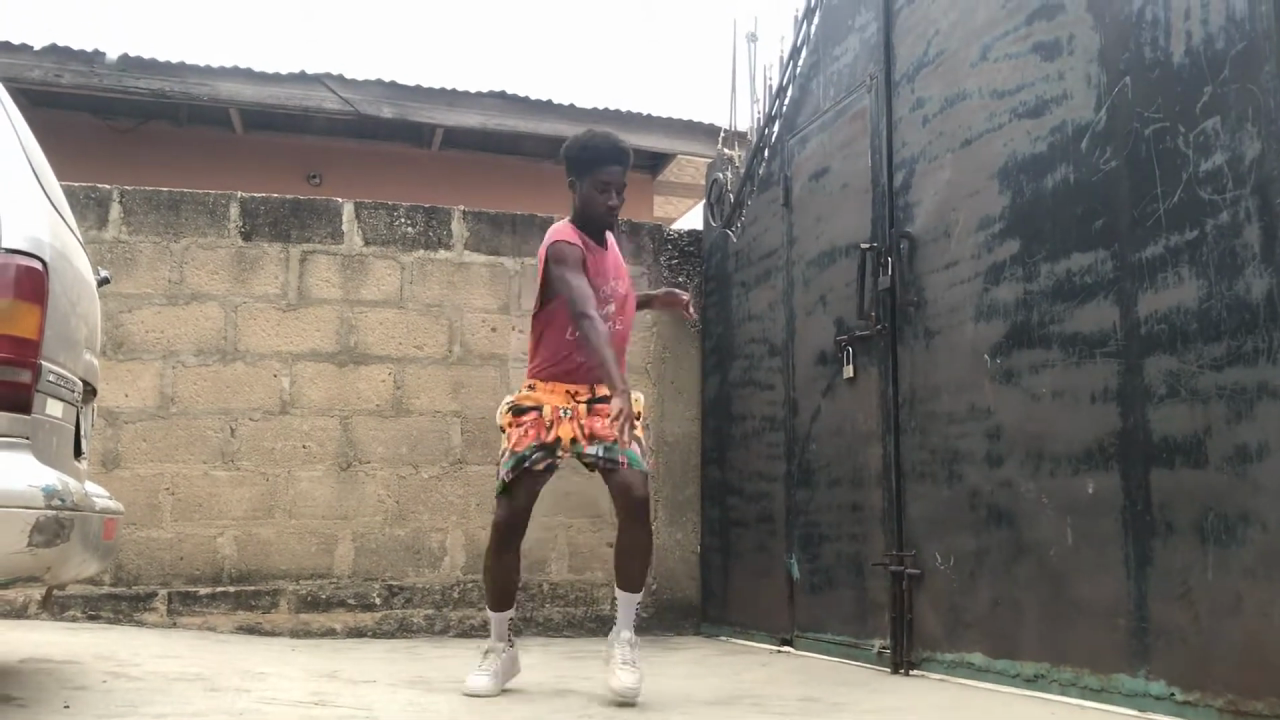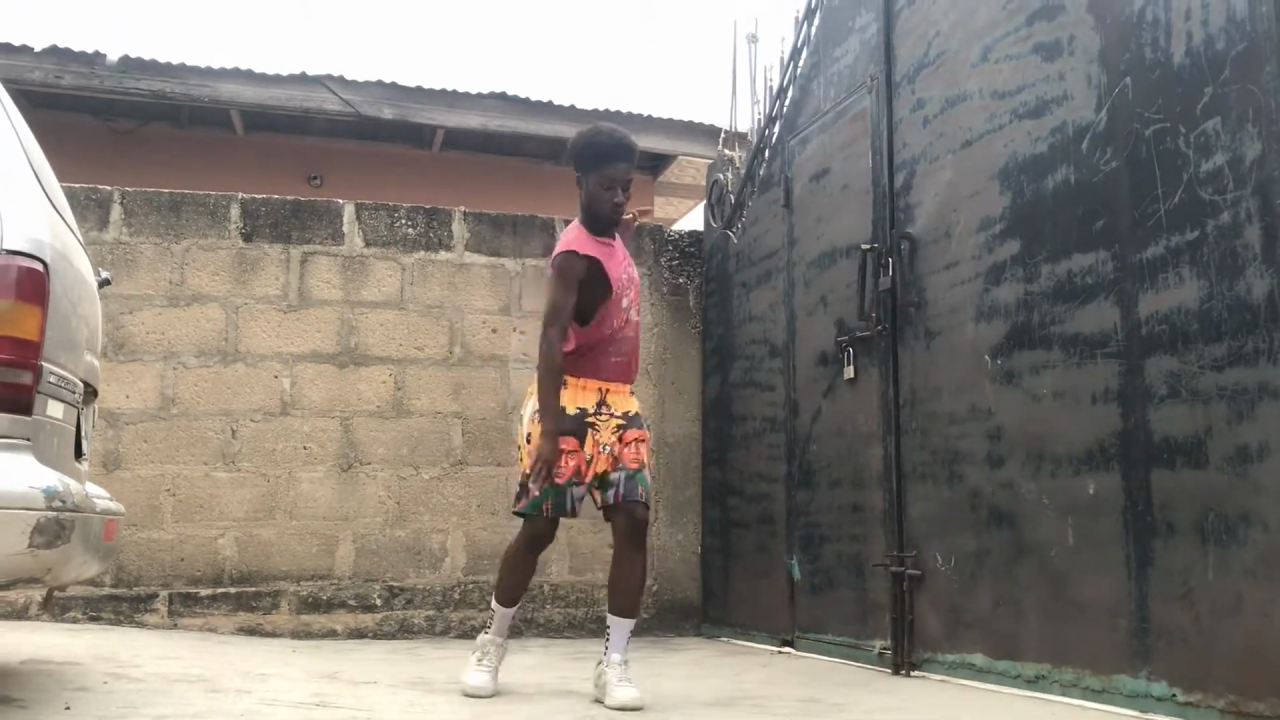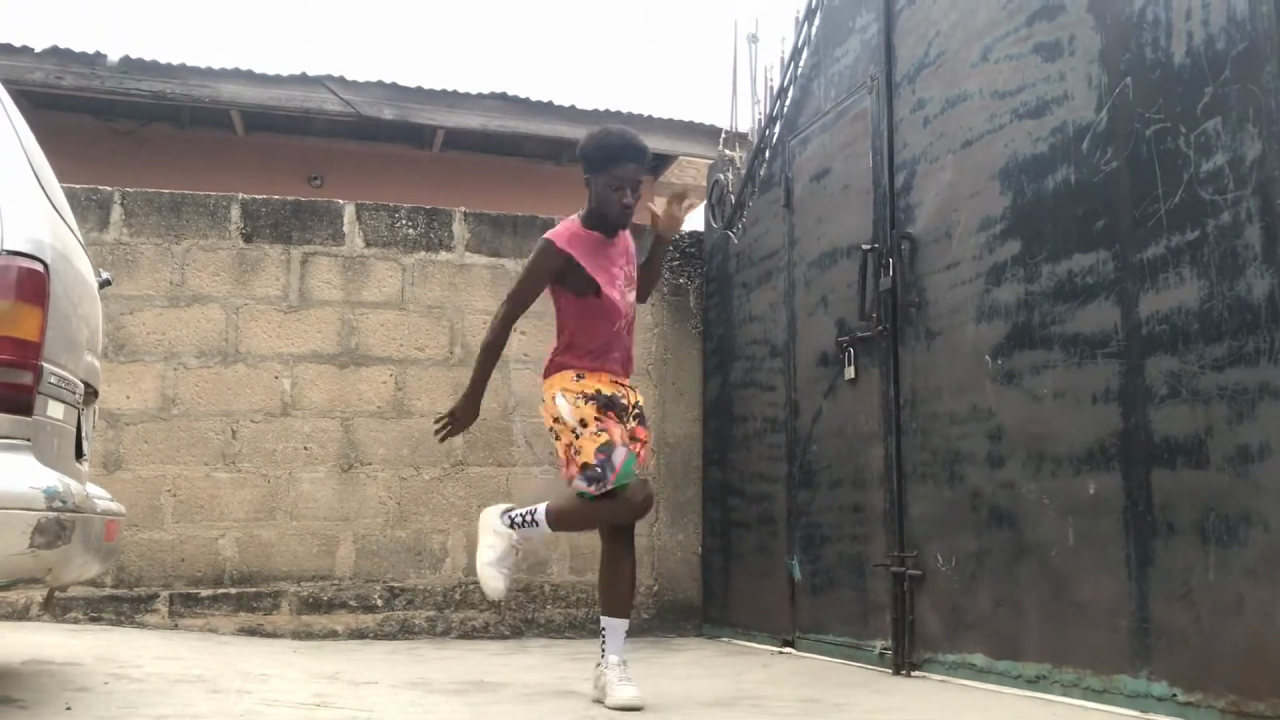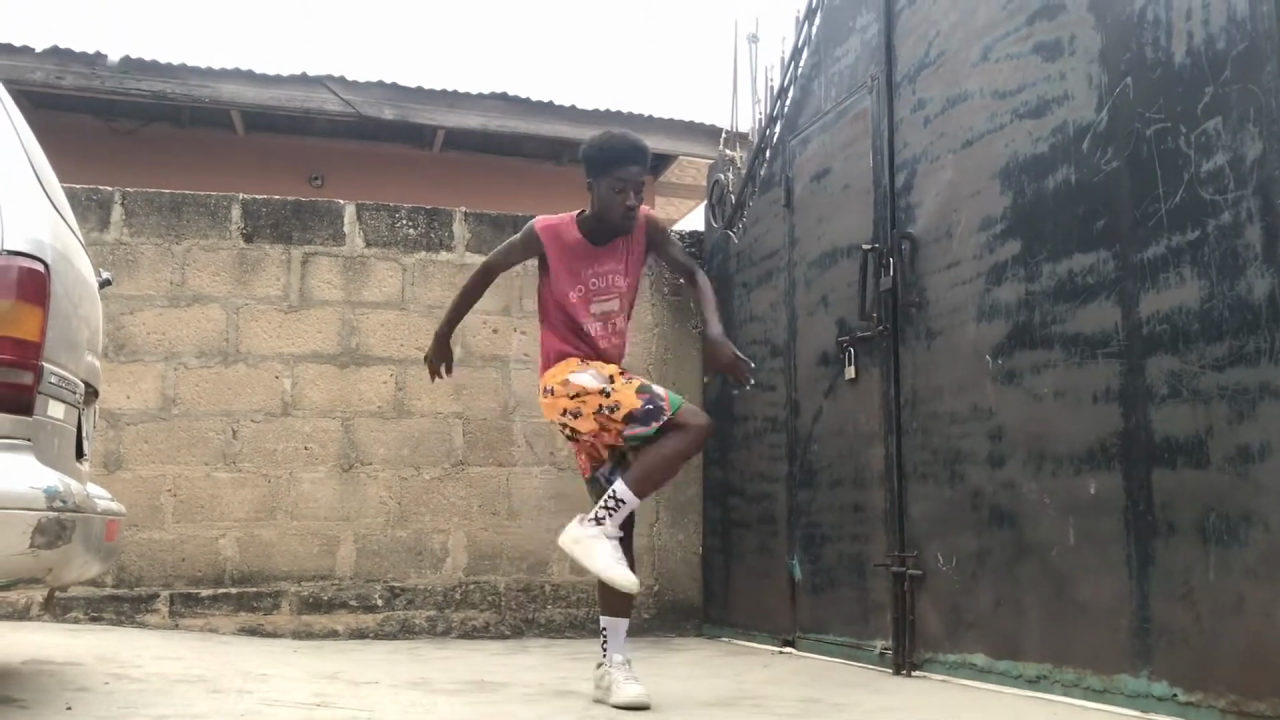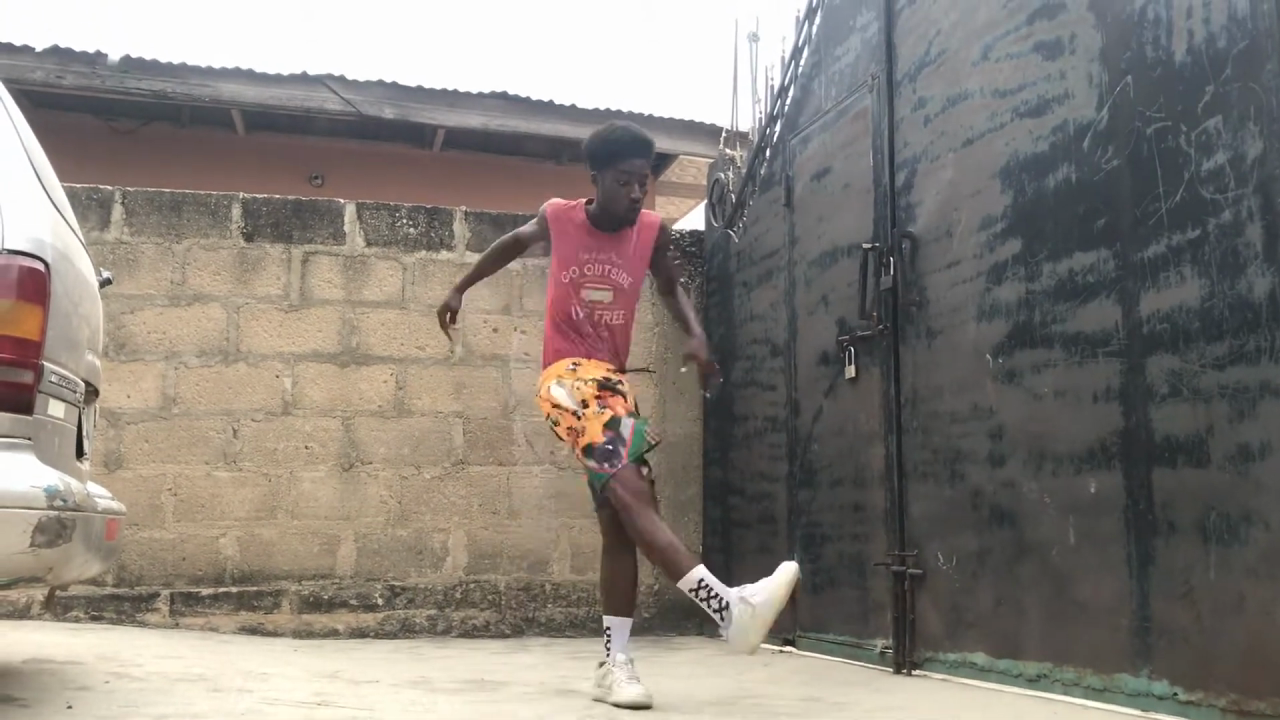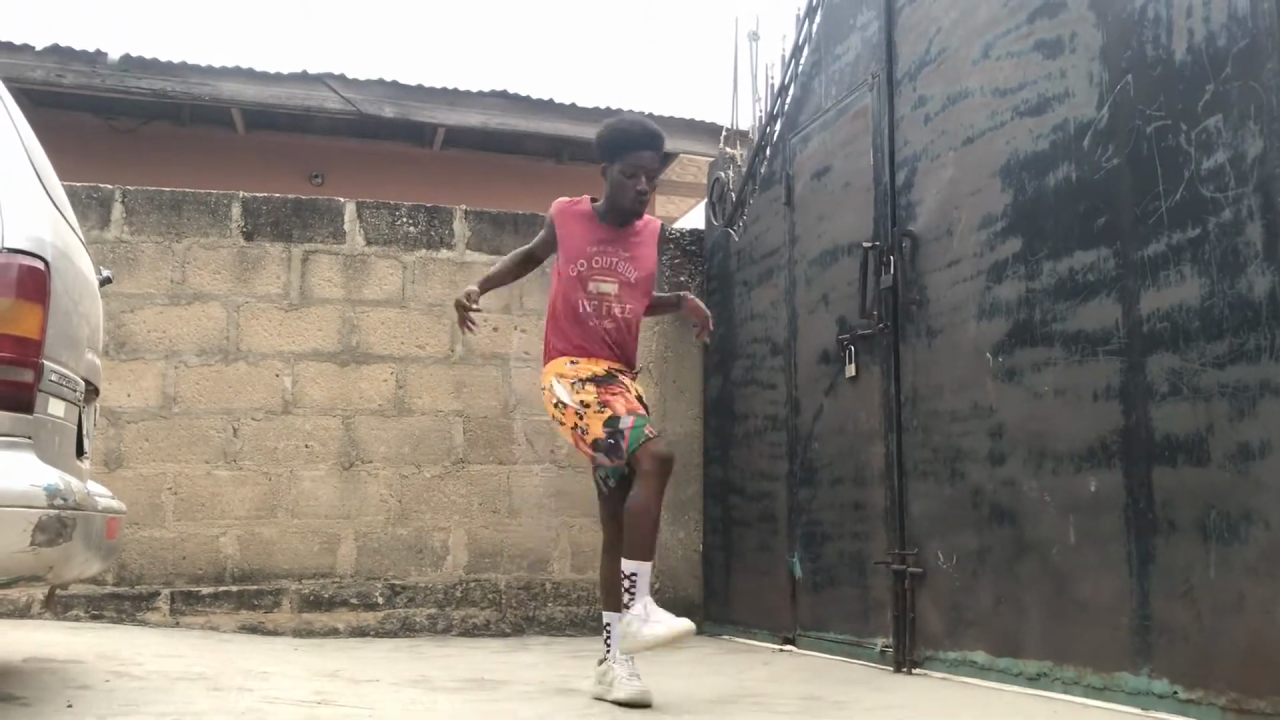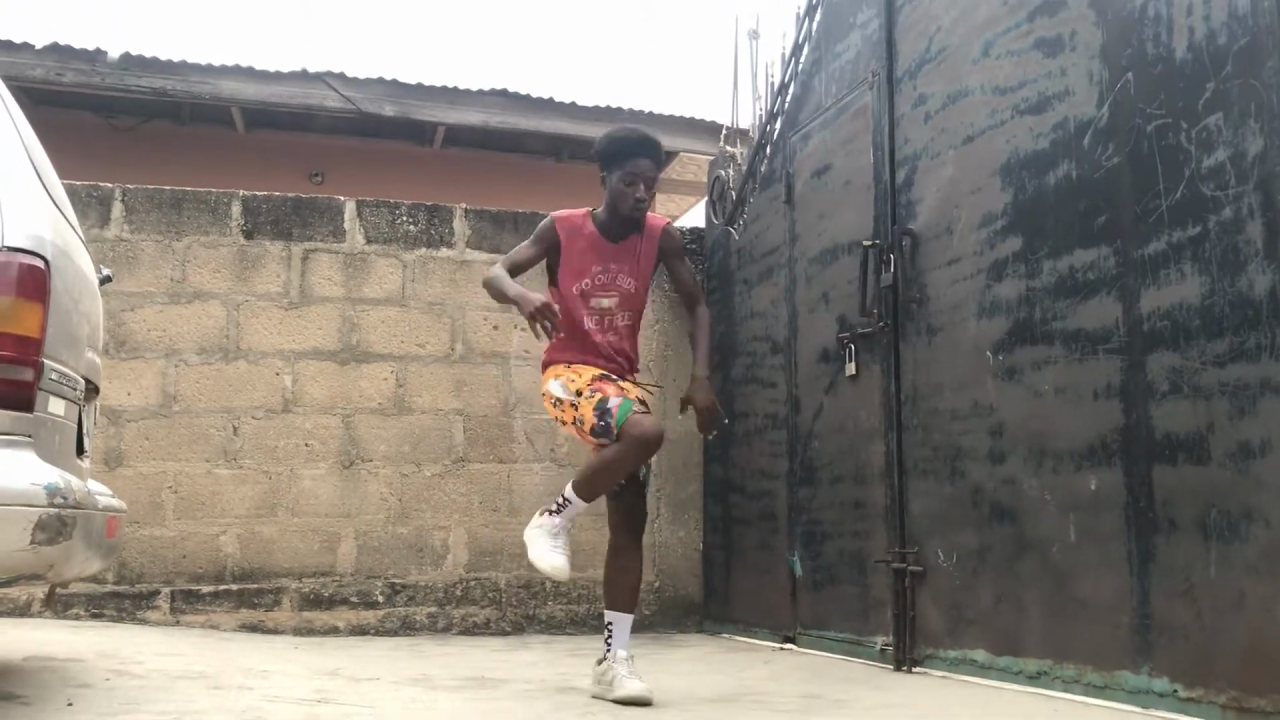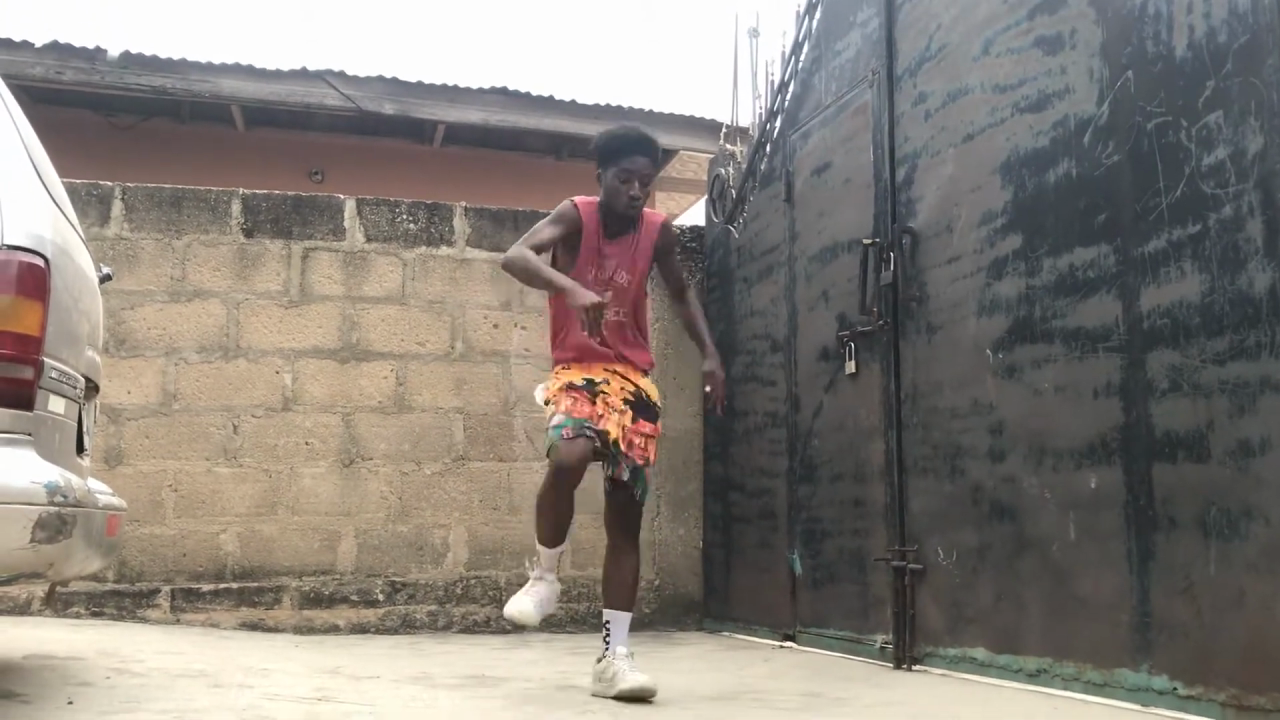
dt=0.1s
person 1, frame 1
left shoulder: (605, 241)
right shoulder: (563, 243)
right elbow: (580, 313)
left wrist: (658, 296)
right wrist: (608, 375)
left hip: (608, 400)
right hip: (548, 397)
left knee: (633, 504)
right knee: (507, 523)
left ankle: (623, 644)
right ankle: (499, 648)
person 1, frame 2
left shoulder: (611, 237)
right shoulder: (577, 251)
right elbow: (554, 335)
left wrist: (625, 238)
right wrist: (556, 426)
left hip: (620, 402)
right hip: (570, 402)
left knee: (634, 522)
right knee: (539, 528)
left ankle: (614, 662)
right ankle: (494, 641)
person 1, frame 3
left shoulder: (627, 228)
right shoulder: (562, 245)
right elbow: (506, 317)
left wrist: (663, 237)
right wrist: (471, 397)
left hip: (616, 391)
right hip: (578, 389)
left knee: (617, 524)
right knee: (629, 497)
left ankle: (611, 662)
right ankle: (512, 523)
person 1, frame 4
left shoulder: (645, 228)
right shoulder: (549, 233)
left elbow: (695, 275)
right elbow: (486, 269)
left wrist: (714, 333)
right wrist: (443, 334)
left hip: (611, 383)
right hip: (570, 377)
left knee: (622, 525)
right knee: (694, 425)
left ankle: (612, 664)
right ankle: (596, 523)
person 1, frame 5
left shoulder: (652, 230)
right shoulder: (557, 217)
left elbow: (671, 290)
right elbow: (512, 242)
left wrist: (695, 336)
right wrist: (458, 289)
left hip: (617, 381)
right hip: (572, 377)
left knee: (620, 516)
right knee: (625, 494)
left ankle: (615, 667)
right ankle: (725, 605)
person 1, frame 6
left shoulder: (652, 230)
right shoulder: (564, 216)
right elbow: (526, 258)
left wrist: (682, 302)
right wrist: (474, 289)
left hip: (620, 379)
right hip: (574, 374)
left knee: (616, 514)
right knee: (656, 456)
left ankle: (615, 662)
right ankle: (639, 608)
person 1, frame 7
left shoulder: (661, 235)
right shoulder: (563, 228)
left elbow: (693, 300)
right elbow: (496, 274)
left wrist: (701, 378)
right wrist: (526, 299)
left hip: (624, 383)
right hip: (572, 376)
left knee: (629, 518)
right knee: (648, 430)
left ankle: (614, 659)
right ankle: (556, 516)
person 1, frame 8
left shoulder: (658, 230)
right shoulder: (574, 215)
left elbow: (680, 291)
right elbow: (516, 256)
left wrist: (710, 355)
right wrist: (572, 289)
left hip: (634, 383)
right hip: (577, 376)
left knee: (625, 518)
right knee: (568, 459)
left ankle: (614, 657)
right ankle: (544, 575)
